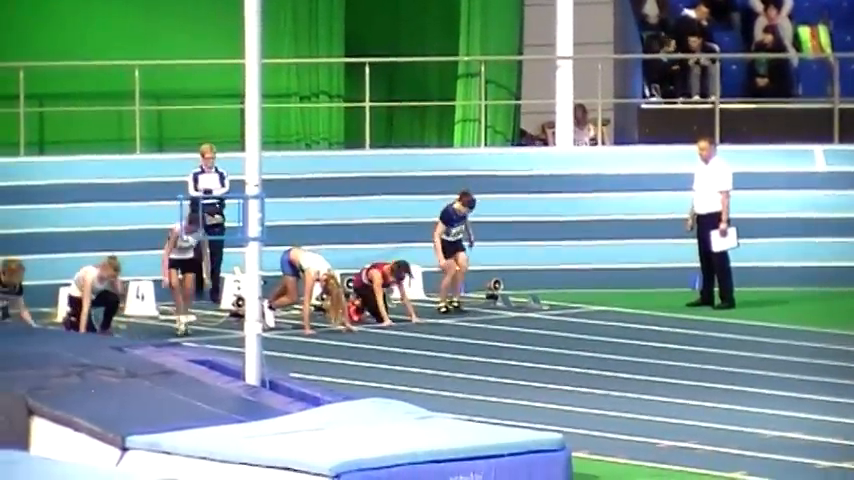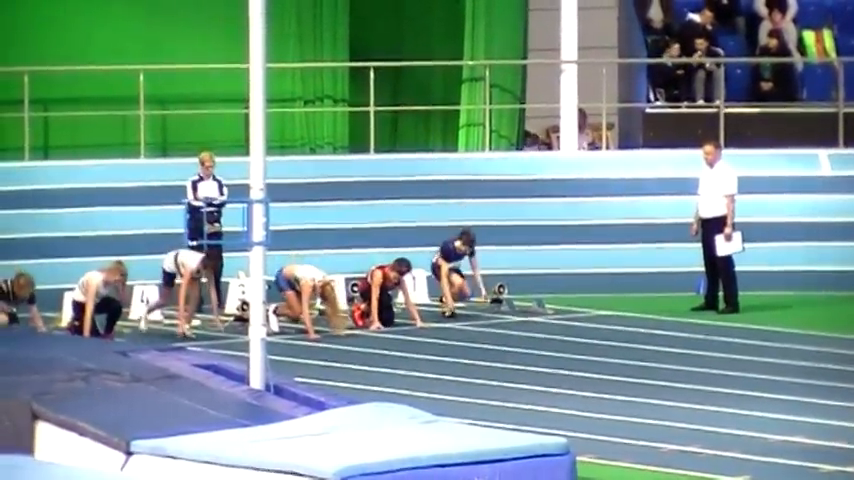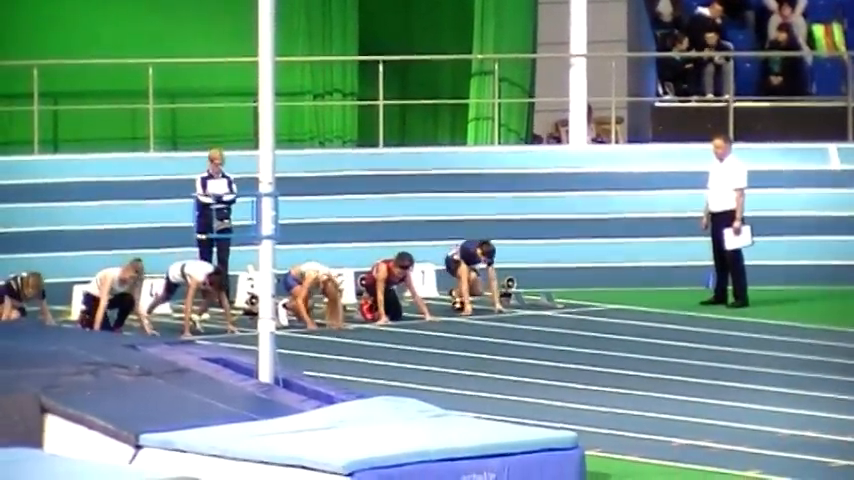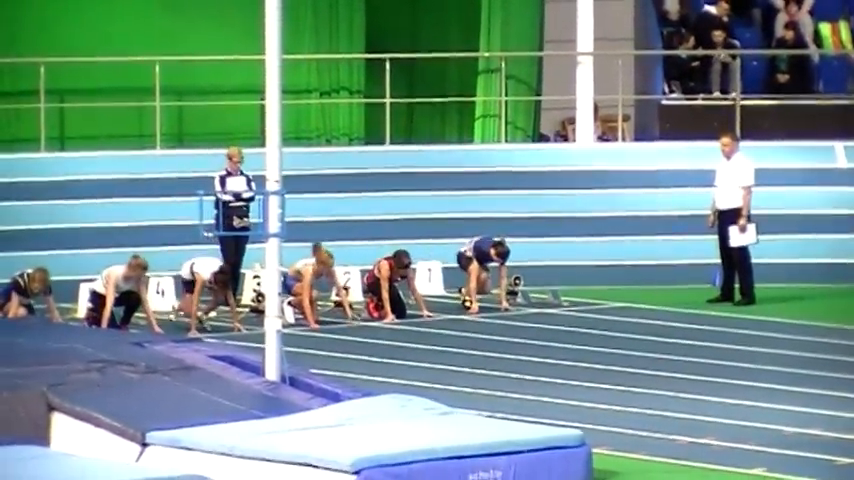
dt=0.5s
person 1, frame 1
left shoulder: (721, 168)
right shoulder: (699, 168)
left elbow: (725, 196)
left wrist: (724, 221)
right wrist: (691, 217)
left hip: (715, 218)
right hip: (702, 218)
left knee: (719, 260)
right knee: (705, 259)
left ankle: (727, 299)
right ankle: (706, 296)
person 1, frame 2
left shoulder: (726, 172)
right shoulder: (704, 173)
left elbow: (730, 200)
left wrist: (729, 225)
right wrist: (696, 221)
left hip: (720, 222)
right hip: (707, 223)
left knee: (724, 264)
right knee: (710, 264)
left ankle: (732, 303)
right ankle: (710, 301)
person 1, frame 3
left shoulder: (736, 166)
right shoulder: (714, 167)
left elbow: (740, 194)
left wrist: (738, 219)
right wrist: (706, 215)
left hip: (729, 216)
right hip: (716, 216)
left knee: (733, 257)
right knee: (719, 258)
left ankle: (741, 297)
right ankle: (720, 295)
person 1, frame 4
left shoulder: (743, 164)
right shoulder: (721, 165)
left elbow: (747, 192)
left wrist: (744, 216)
right wrist: (713, 213)
left hip: (737, 214)
right hip: (723, 214)
left knee: (740, 255)
right knee: (726, 255)
left ankle: (748, 295)
right ankle: (726, 293)
person 2, frame 1
left shoulder: (221, 174)
right shoulder: (194, 174)
left elbow: (226, 190)
right elbow: (192, 194)
left wrist: (208, 192)
right wrist: (215, 193)
left hip: (217, 218)
right hip: (199, 218)
left knee: (217, 256)
right knee: (198, 254)
left ankle: (215, 292)
right ankle: (198, 286)
person 2, frame 2
left shoulder: (219, 182)
right shoulder: (192, 182)
left elbow: (224, 199)
right elbow: (192, 202)
left wrist: (206, 201)
right wrist: (212, 201)
left hip: (214, 226)
right hip: (197, 227)
left knee: (217, 261)
left ankle: (217, 297)
right ankle: (197, 300)
person 2, frame 3
left shoulder: (228, 178)
right shoulder: (202, 179)
left elbow: (233, 197)
right elbow: (201, 199)
left wrist: (214, 197)
right wrist: (222, 198)
left hip: (223, 223)
right hip: (206, 223)
left knee: (223, 259)
right knee: (205, 258)
left ankle: (224, 295)
person 2, frame 4
left shoulder: (246, 177)
right shoulder: (220, 177)
left elbow: (252, 195)
right elbow: (221, 197)
left wrist: (232, 194)
right wrist: (241, 196)
left hip: (242, 222)
right hip: (226, 224)
left knee: (237, 261)
right knee: (230, 261)
left ankle: (230, 294)
